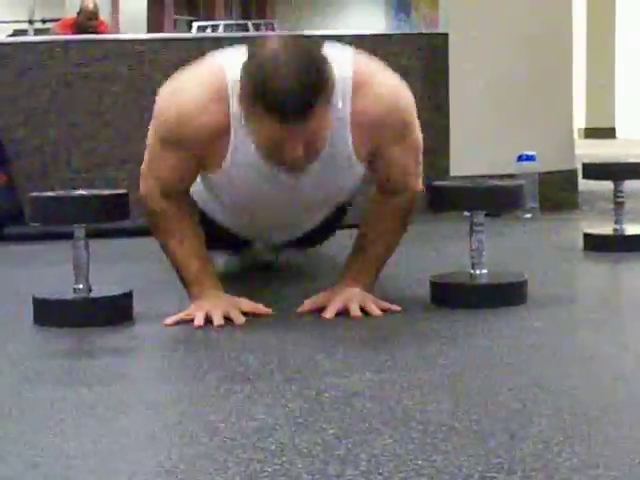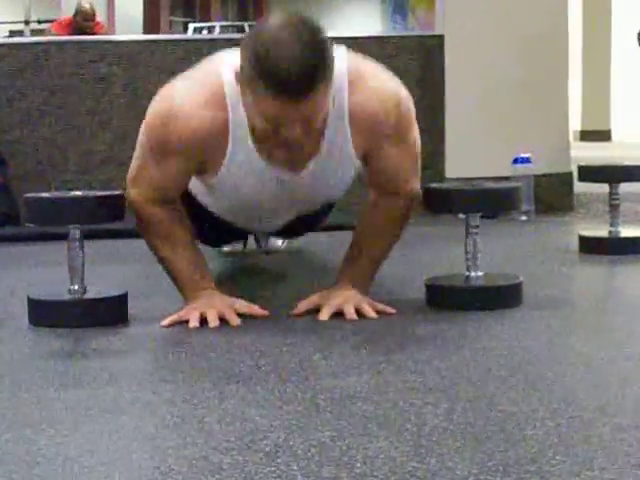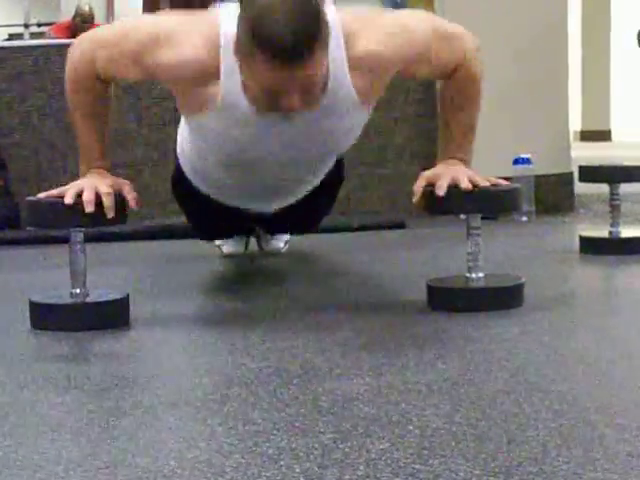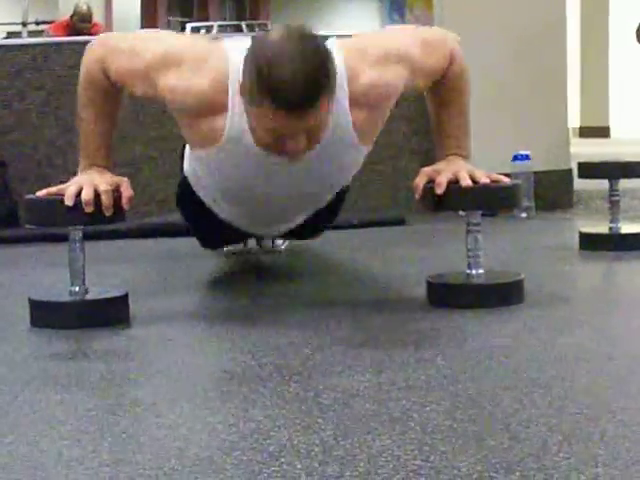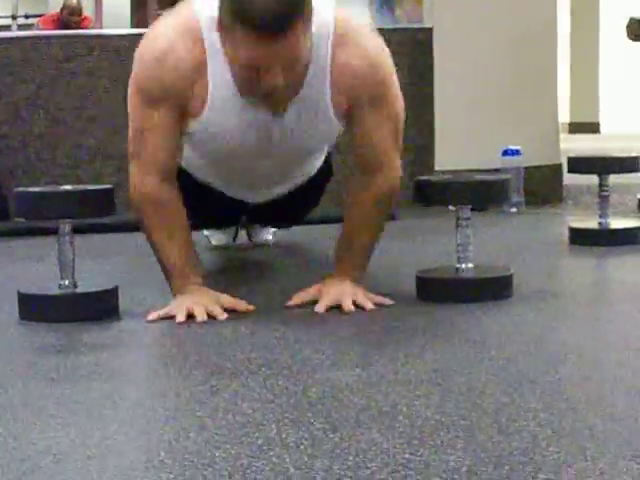
dt=0.4s
person 1, frame 1
left shoulder: (379, 102)
right shoulder: (197, 108)
left elbow: (402, 189)
right elbow: (159, 195)
left wrist: (357, 281)
right wrist: (204, 290)
person 1, frame 2
left shoulder: (379, 100)
right shoulder: (190, 112)
left elbow: (399, 192)
right elbow: (146, 195)
left wrist: (353, 285)
right wrist: (199, 293)
left ankle: (271, 229)
right ankle: (228, 232)
person 1, frame 3
left shoulder: (366, 47)
right shoulder: (193, 52)
left elbow: (462, 53)
right elbow: (85, 57)
left wrist: (456, 155)
right wrist: (94, 167)
left hip: (311, 183)
right hip: (211, 190)
left ankle: (273, 229)
right ankle: (232, 230)
person 1, frame 4
left shoulder: (370, 79)
right shoulder: (201, 82)
left elbow: (447, 52)
right elbow: (101, 56)
left wrist: (453, 155)
right wrist: (94, 167)
left hip: (313, 201)
right hip: (217, 198)
left ankle: (275, 230)
right ankle: (232, 234)
person 1, frame 5
left shoulder: (358, 56)
right shoulder: (173, 50)
left elbow: (380, 171)
right elbow: (152, 180)
left wrist: (345, 273)
right wrist: (187, 285)
left ankle: (262, 222)
right ankle: (217, 219)
